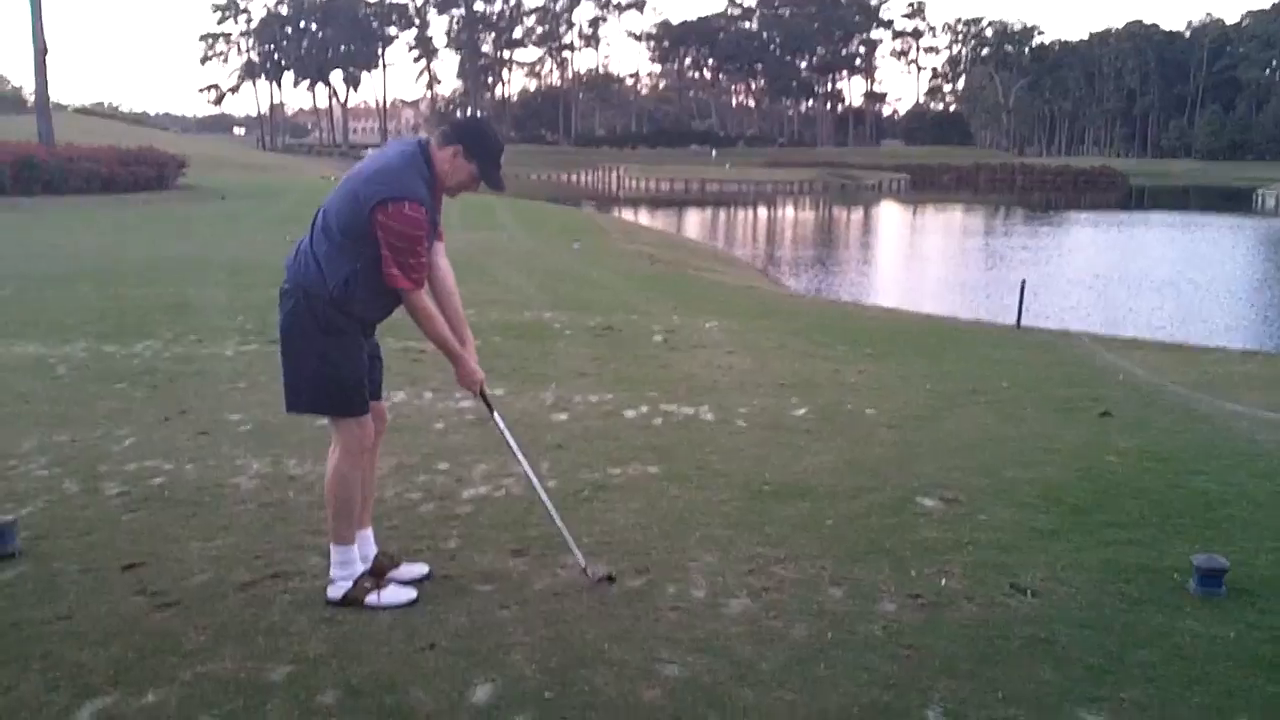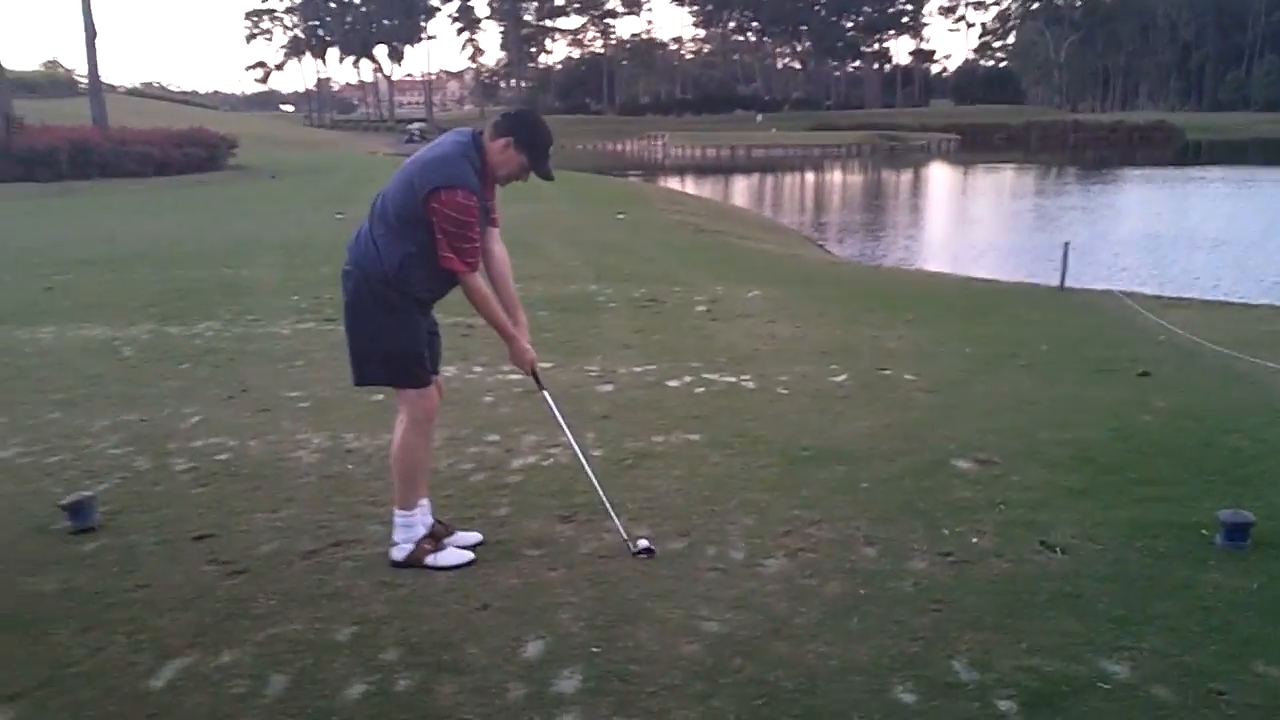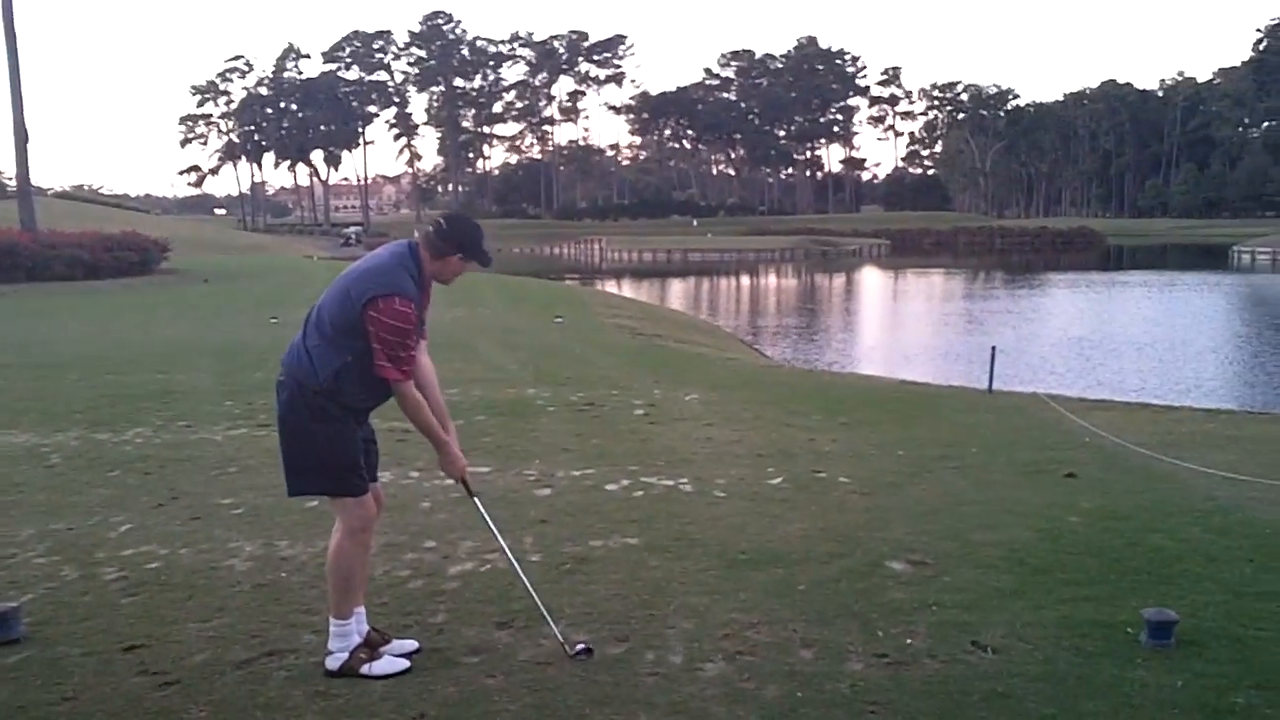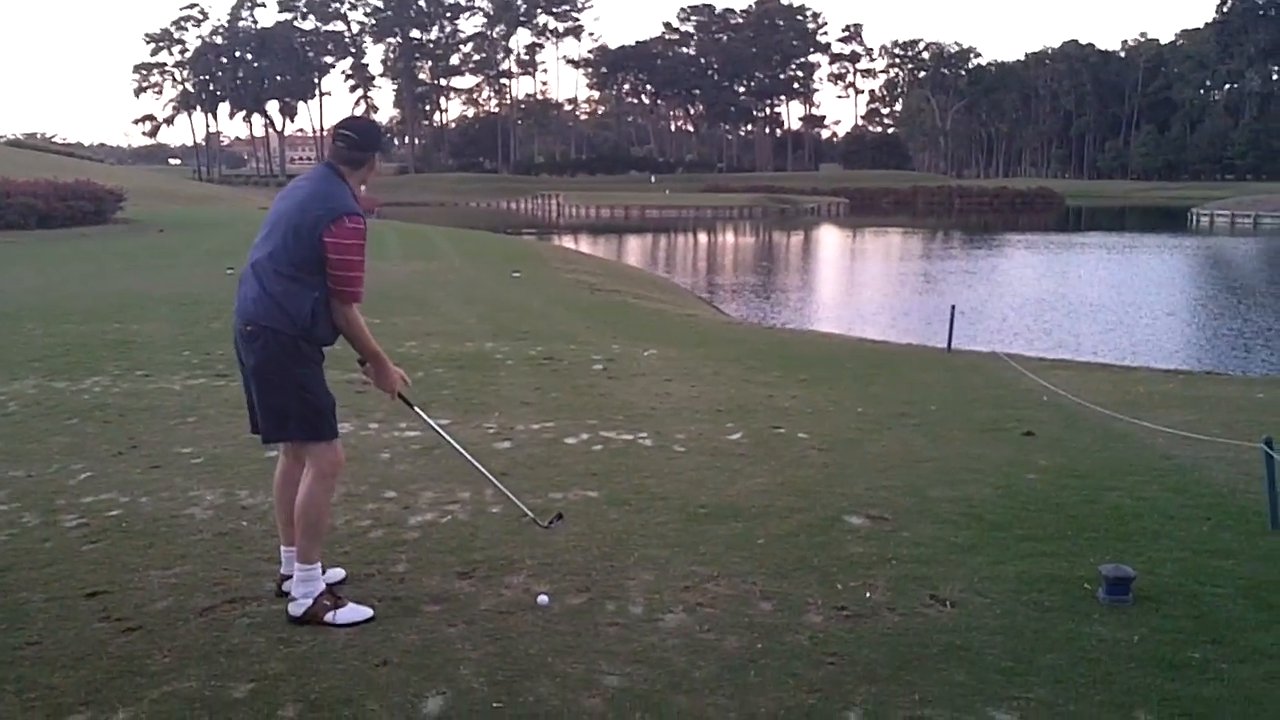
dt=0.7s
person 1, frame 1
left shoulder: (417, 166)
right shoulder: (404, 194)
left elbow: (436, 258)
right elbow: (413, 295)
left wrist: (467, 340)
right wrist: (460, 360)
left hip: (344, 307)
right hip: (320, 311)
left knee: (371, 425)
right knee: (354, 435)
left ankle: (365, 553)
right ankle: (345, 577)
person 1, frame 2
left shoulder: (472, 153)
right shoulder: (455, 184)
left elbow: (492, 243)
right elbow: (468, 277)
left wrist: (520, 320)
right wrist: (513, 340)
left hip: (403, 287)
right hip: (380, 291)
left knee: (428, 399)
right knee: (419, 405)
left ankle: (421, 520)
right ankle: (407, 539)
person 1, frame 3
left shoulder: (407, 262)
right shoulder: (394, 293)
left elbow: (418, 356)
right elbow: (402, 385)
left wrist: (449, 428)
right wrist: (444, 447)
left hip: (337, 395)
right hip: (315, 402)
left knee: (368, 505)
right knee: (356, 514)
left ankle: (356, 627)
right ankle: (342, 647)
person 1, frame 4
left shoulder: (304, 187)
right shoulder: (344, 215)
right elbow: (343, 308)
left wrist: (369, 355)
right wrist: (380, 364)
left hip: (261, 330)
right hip: (284, 342)
left knee: (296, 450)
right knee: (325, 459)
left ankle: (294, 566)
right ankle: (308, 593)
